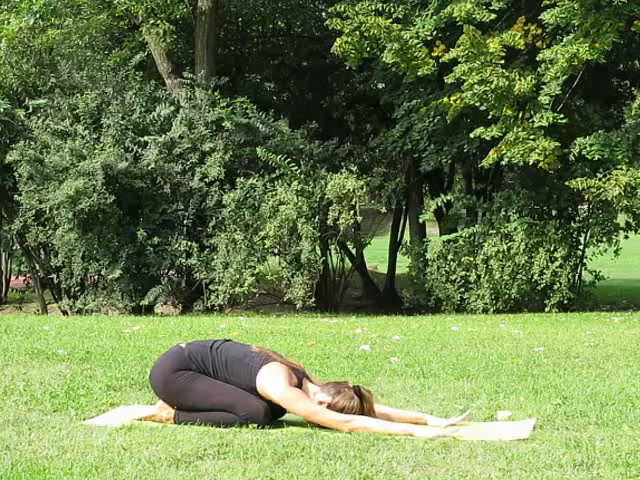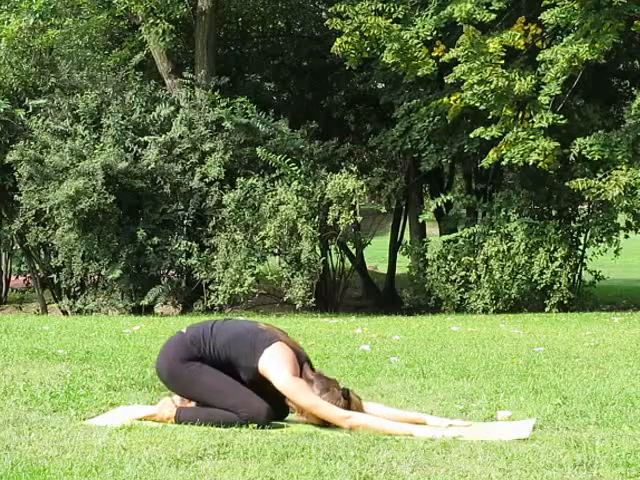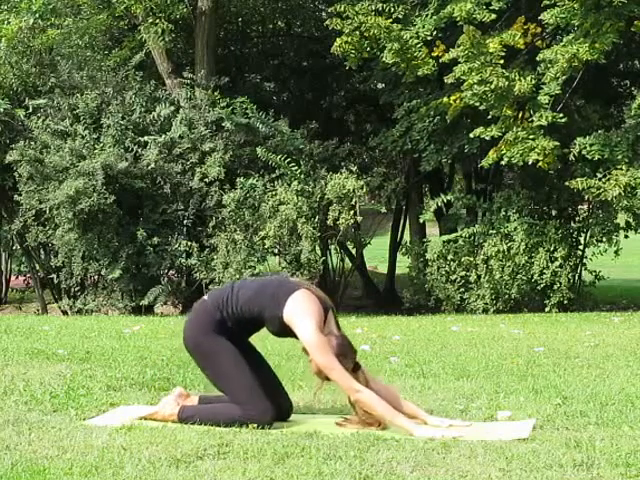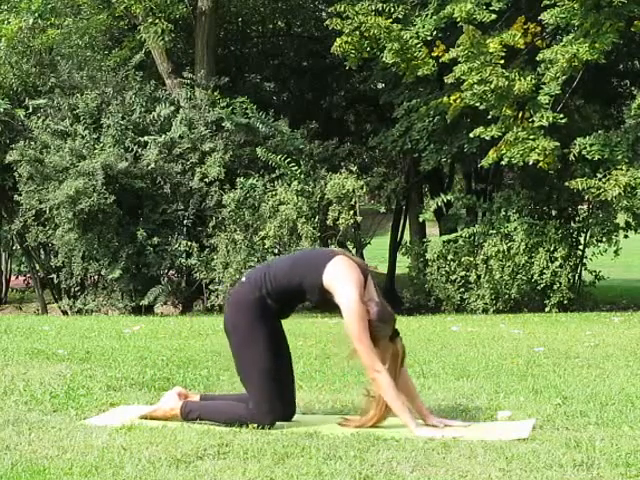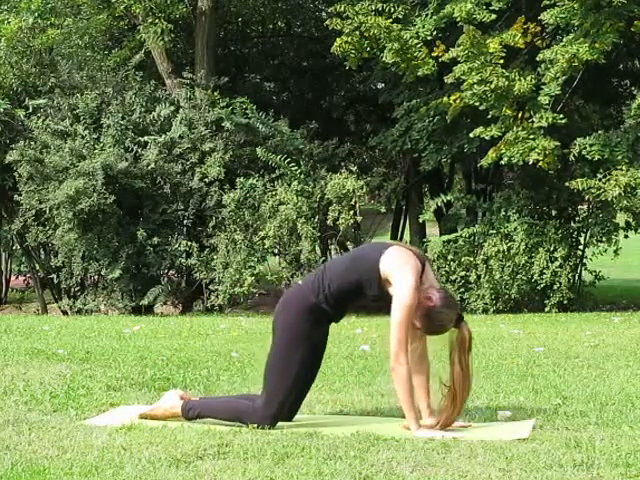
dt=1s
person 1, frame 1
left shoulder: (304, 383)
right shoulder: (282, 388)
left elbow: (369, 407)
right elbow: (347, 422)
left wrist: (431, 418)
right wrist: (416, 430)
left hip: (193, 360)
right hip: (172, 371)
left knee: (272, 410)
right knee: (255, 413)
left ankle: (182, 404)
right ankle: (173, 414)
person 1, frame 2
left shoulder: (305, 374)
right shoulder: (286, 376)
left elbow: (361, 404)
right elbow: (346, 418)
left wrist: (428, 418)
right wrist: (415, 430)
left hip: (204, 356)
right hip: (178, 358)
left knee: (277, 409)
right knee: (257, 413)
left ankle: (191, 402)
right ankle: (175, 413)
person 1, frame 3
left shoulder: (327, 326)
right shoulder: (311, 329)
left elbow: (368, 380)
right elbow: (355, 390)
left wrist: (427, 417)
right wrist: (414, 428)
left hip: (228, 329)
right hip: (206, 327)
left knee: (281, 408)
right knee: (260, 414)
left ankle: (189, 399)
right ankle: (176, 411)
person 1, frame 4
left shoulder: (367, 291)
right shoulder: (351, 295)
left elbow: (392, 360)
right elbow: (375, 369)
left wrist: (427, 415)
right wrist: (414, 426)
left hip: (265, 310)
right hip: (248, 307)
left knee: (283, 410)
right knee: (264, 415)
left ankle: (192, 397)
right ankle: (178, 408)
person 1, frame 5
left shoulder: (422, 280)
right shoulder: (409, 281)
left elbow: (417, 353)
right elbow: (399, 360)
left wrist: (428, 414)
right wrist: (415, 426)
left hip: (317, 314)
right hip: (302, 310)
left knee: (283, 410)
right knee: (266, 414)
left ankle: (190, 399)
right ankle: (179, 406)
